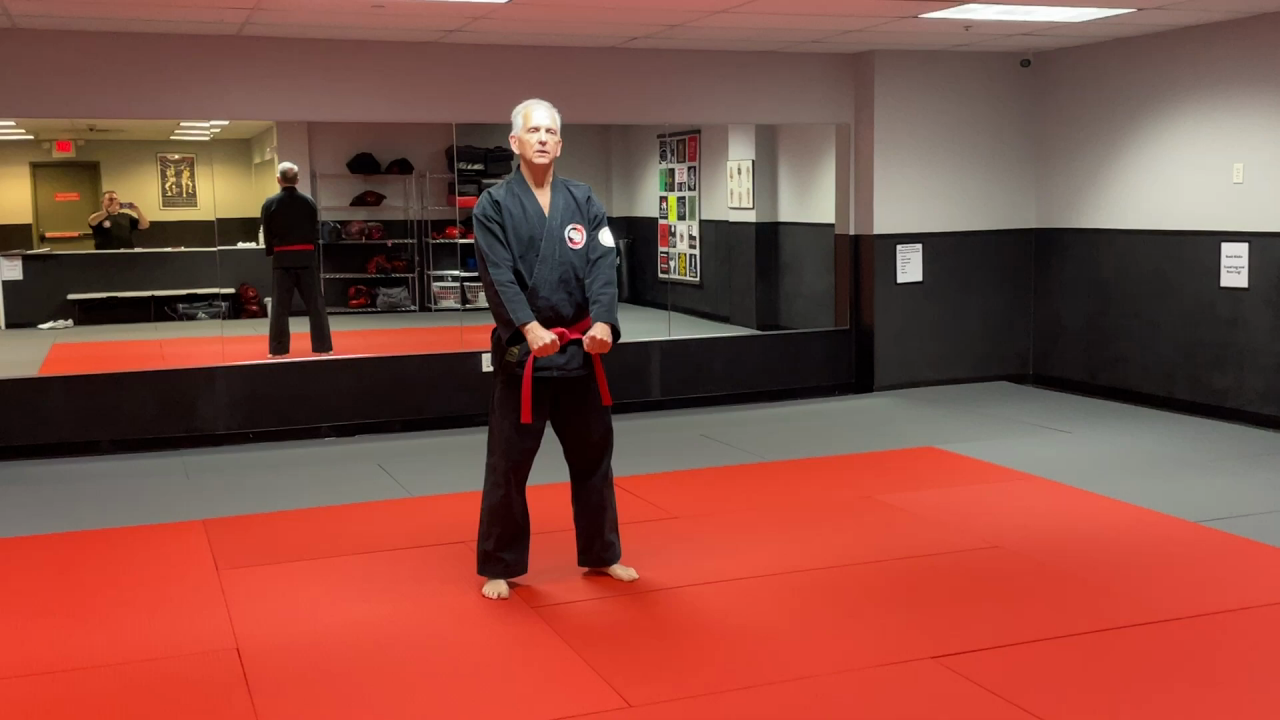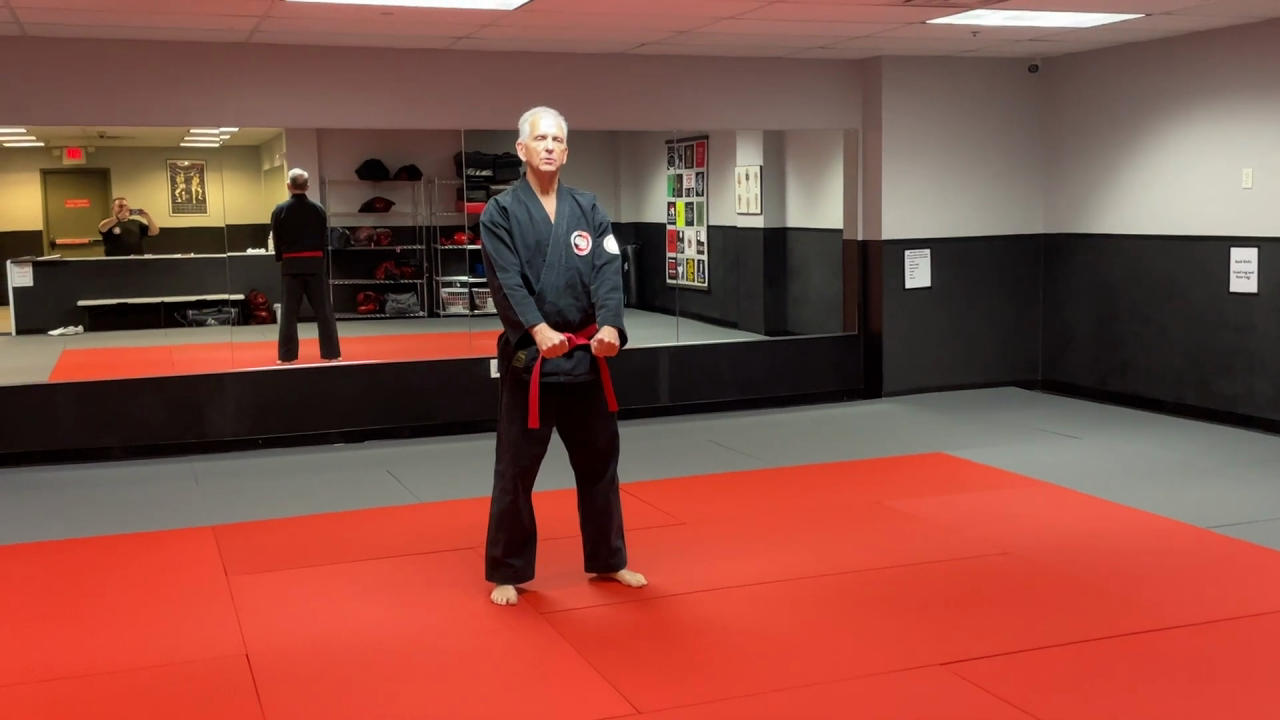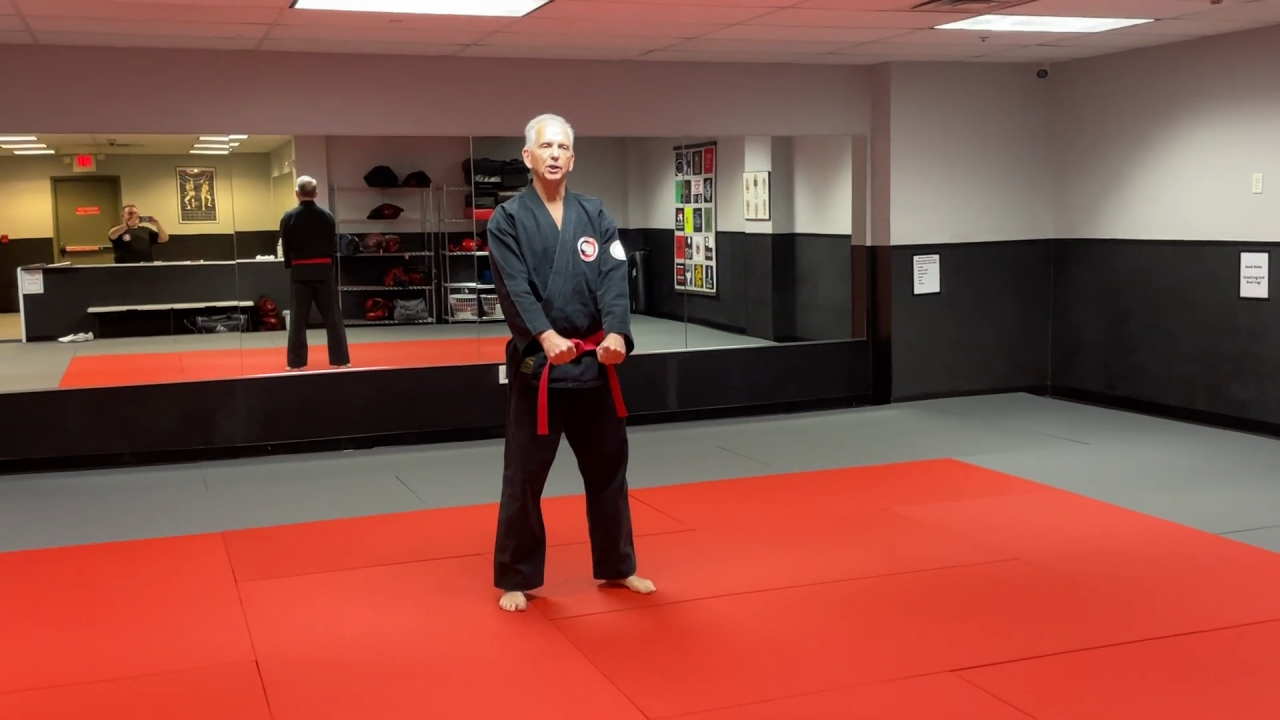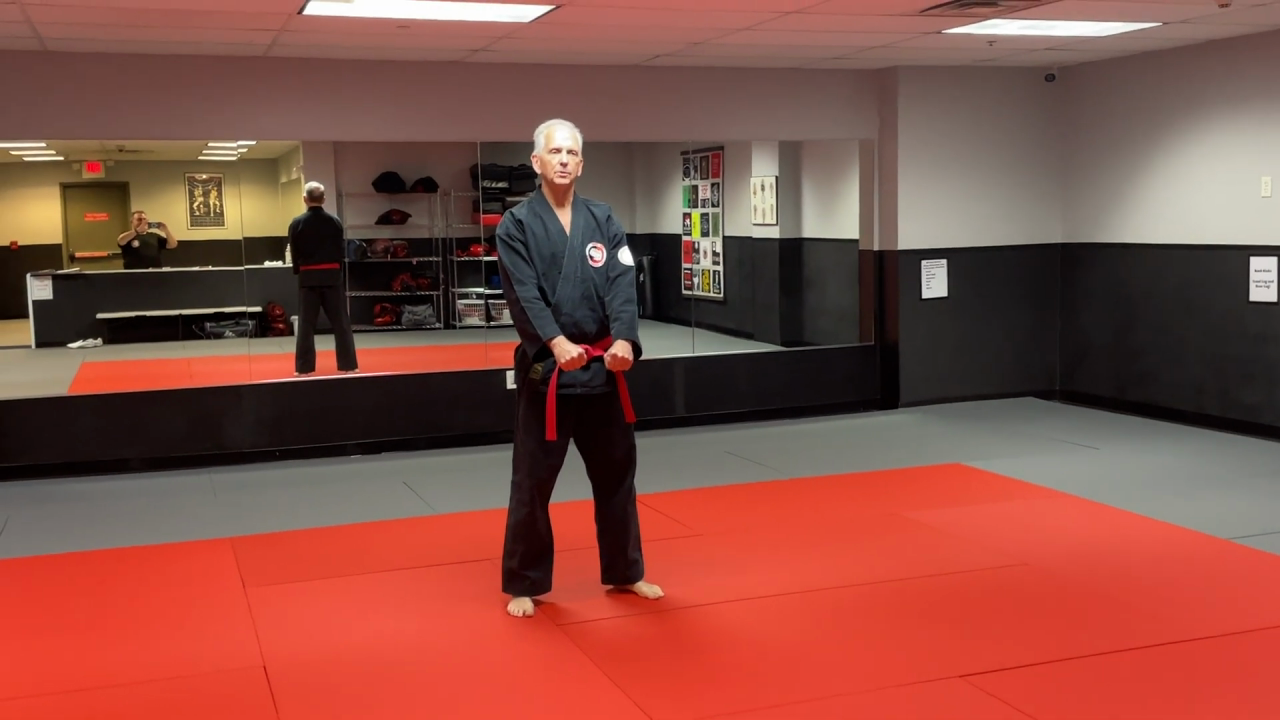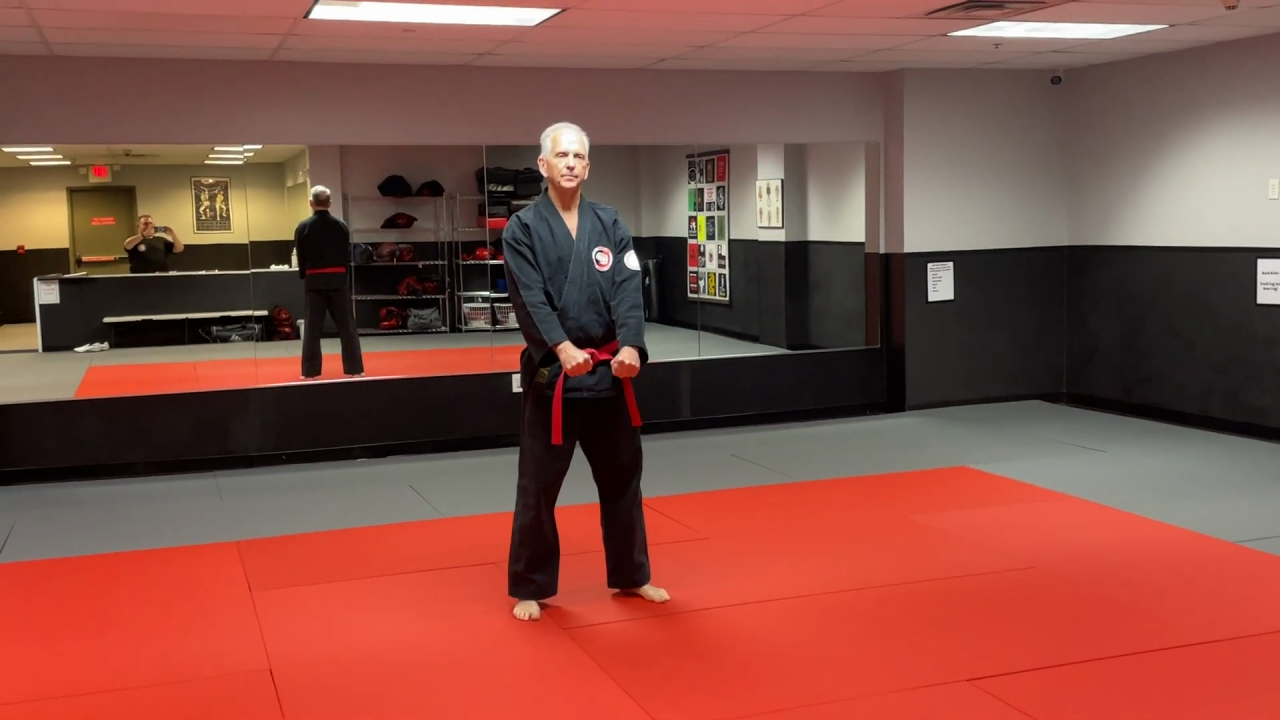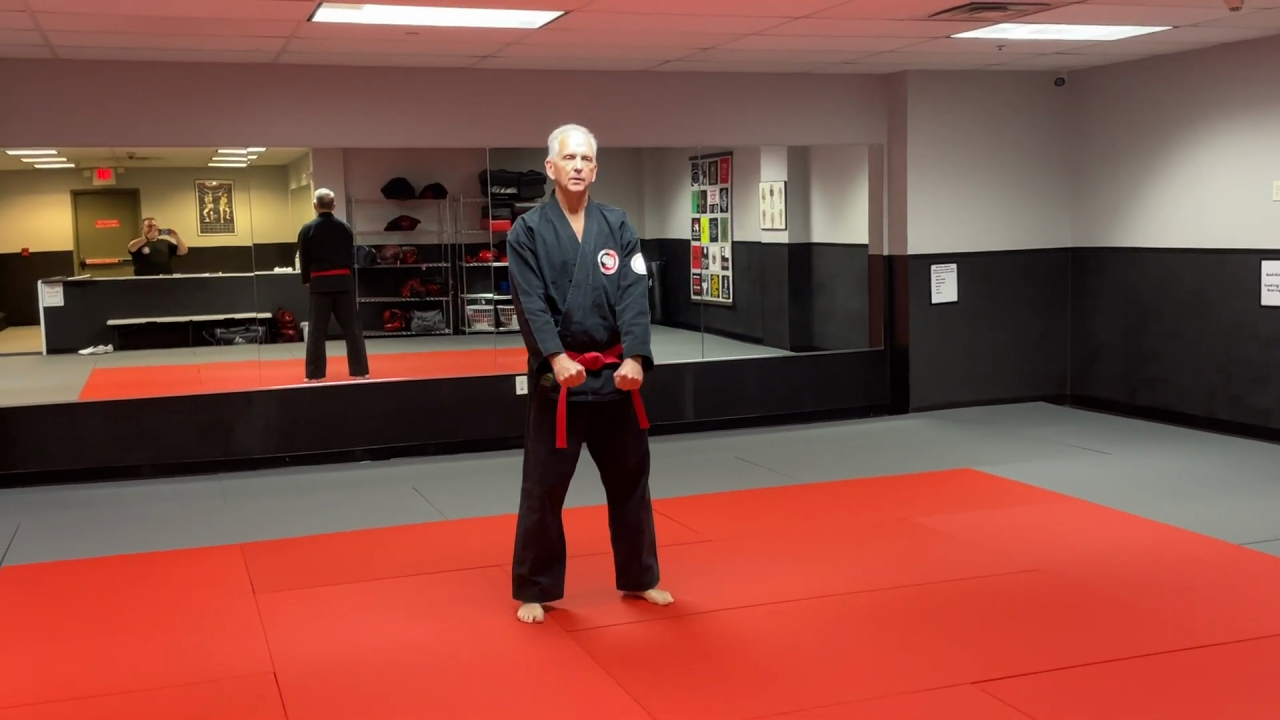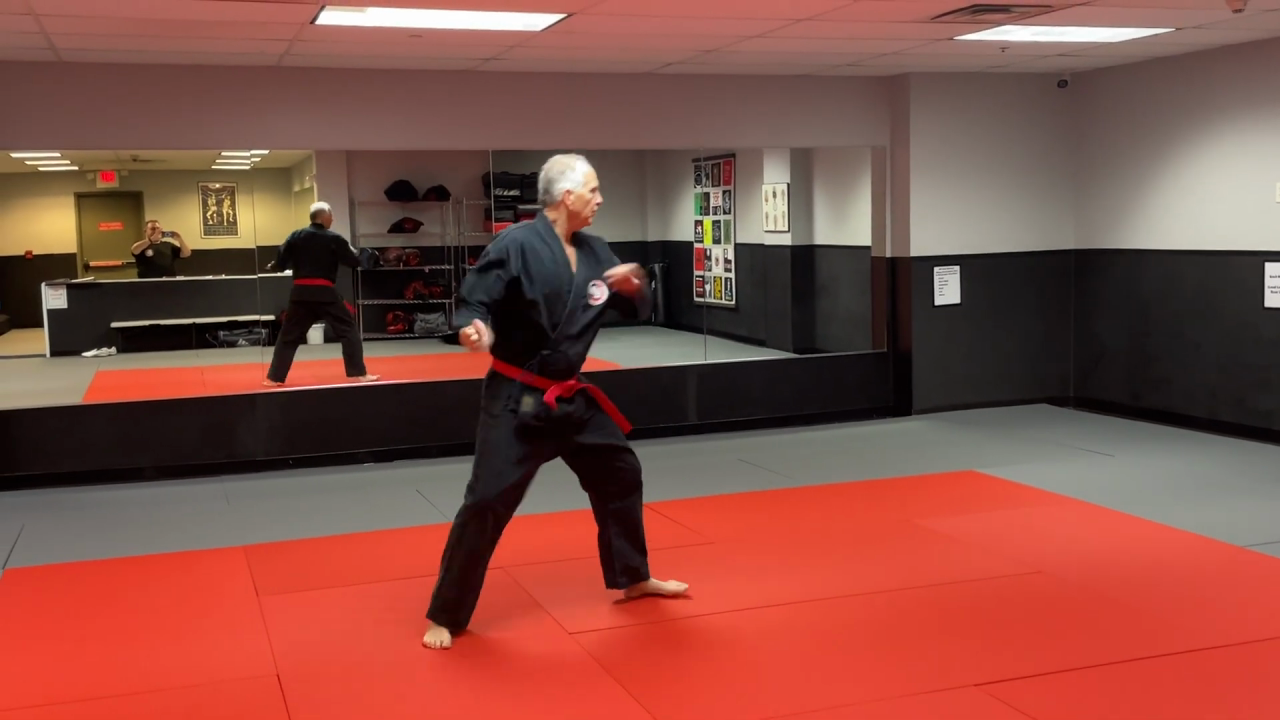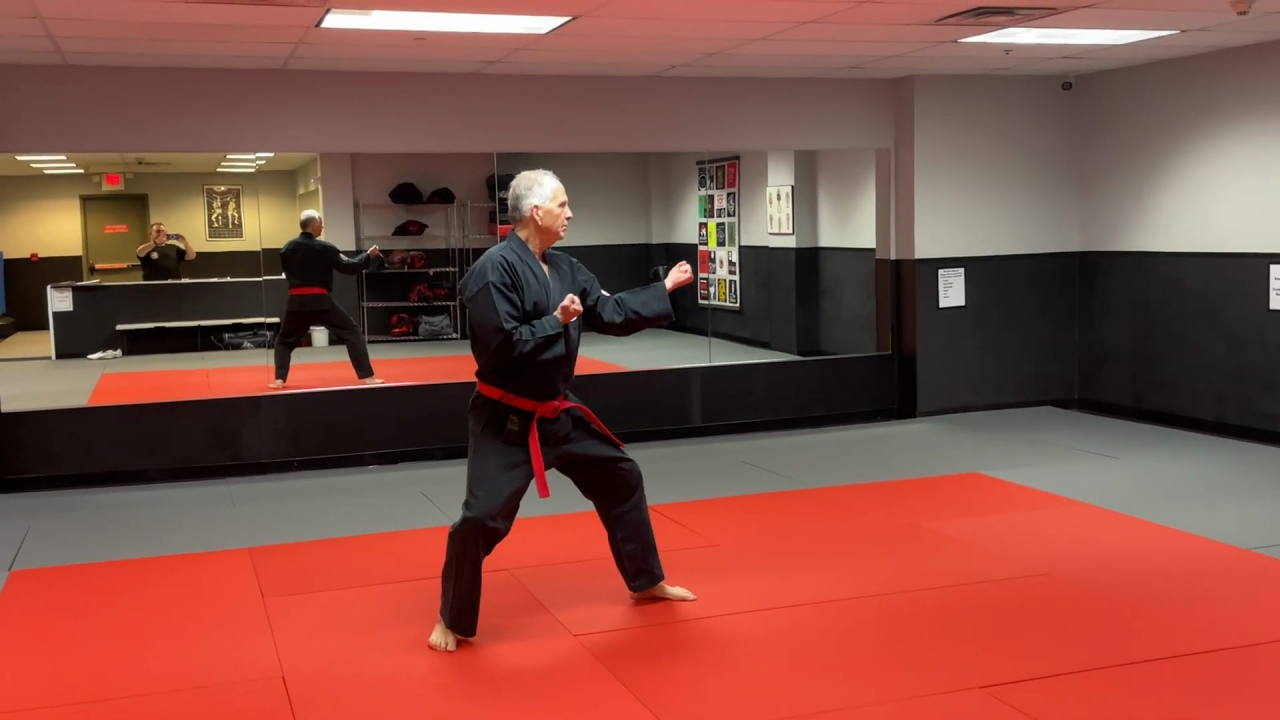
dt=0.5s
person 1, frame 1
left shoulder: (583, 201)
right shoulder: (494, 205)
left elbow: (603, 266)
right elbow: (498, 276)
left wrist: (603, 321)
right wrist: (529, 328)
left hip: (580, 348)
right hip: (522, 350)
left knee: (593, 456)
right knee: (509, 462)
left ankle: (601, 555)
right ankle: (499, 566)
person 1, frame 2
left shoulder: (588, 209)
right shoulder: (501, 212)
left elbow: (607, 271)
right elbow: (506, 281)
left wrist: (610, 325)
right wrist: (538, 330)
left hip: (585, 354)
right hip: (528, 356)
left knee: (599, 461)
right knee: (516, 469)
left ankle: (608, 561)
right ankle: (507, 573)
person 1, frame 3
left shoulder: (594, 215)
right shoulder: (508, 220)
left elbow: (613, 278)
right elbow: (514, 289)
left wrist: (616, 332)
right wrist: (546, 337)
left hip: (594, 360)
right hip: (536, 362)
left knee: (608, 467)
right knee: (524, 475)
left ankle: (616, 567)
right ankle: (516, 578)
person 1, frame 4
left shoulder: (603, 220)
right shoulder: (517, 225)
left elbow: (621, 284)
right elbow: (523, 294)
left wrist: (623, 339)
right wrist: (557, 343)
left hip: (602, 366)
right hip: (545, 367)
left knee: (616, 473)
right knee: (532, 481)
left ankle: (624, 572)
right ankle: (524, 584)
person 1, frame 5
left shoulder: (609, 223)
right shoulder: (523, 228)
left elbow: (627, 289)
right elbow: (530, 298)
left wrist: (630, 345)
right wrist: (562, 349)
left hip: (608, 369)
right hip: (551, 372)
left knee: (622, 475)
right knee: (539, 484)
left ankle: (631, 576)
right ankle: (530, 588)
person 1, frame 6
left shoulder: (617, 225)
right shoulder: (528, 231)
left elbow: (633, 296)
right elbow: (531, 304)
left wrist: (635, 358)
right wrist: (556, 358)
left hip: (613, 371)
right hip: (557, 374)
left knee: (629, 478)
right knee: (545, 486)
left ankle: (638, 579)
right ankle: (534, 590)
person 1, frame 7
left shoulder: (593, 251)
right shoulder: (514, 248)
left elbow: (634, 309)
right elbow: (474, 301)
left wrist: (632, 285)
right wrist: (473, 325)
left hip: (569, 394)
right hip: (515, 397)
left knee: (619, 471)
right knee: (487, 507)
left ankle: (633, 577)
right ankle: (445, 615)
person 1, frame 8
left shoulder: (564, 267)
right shoulder: (494, 269)
left elbow: (611, 313)
right elbow: (502, 346)
left wrist: (664, 288)
right wrist: (556, 321)
left hip: (557, 412)
right hip: (505, 418)
left knee: (622, 478)
right knee: (482, 517)
left ankle: (647, 581)
right ankle: (452, 619)
person 2, frame 1
left shoulder: (270, 204)
right shoulder: (308, 202)
left elbow: (267, 234)
right elbow: (315, 231)
left wrist: (272, 253)
left hip: (282, 257)
right hip: (306, 256)
left knee: (280, 305)
right knee: (315, 303)
left ankle: (278, 349)
right ankle: (323, 347)
person 2, frame 2
left shoulder: (280, 210)
right shoulder: (318, 209)
left elbow: (276, 241)
right elbow: (324, 238)
left hip: (291, 264)
right hip: (315, 263)
left knee: (289, 311)
right knee: (324, 310)
left ankle: (287, 356)
right ankle: (331, 353)
person 2, frame 3
left shoulder: (289, 218)
right shoulder: (327, 216)
left elbow: (286, 248)
right elbow: (333, 245)
left hip: (300, 271)
right hip: (324, 270)
left knee: (298, 318)
right knee: (332, 316)
left ankle: (296, 362)
right ankle: (340, 359)
person 2, frame 4
left shoulder: (297, 223)
right shoulder: (335, 222)
left elbow: (294, 254)
right elbow: (341, 251)
left hip: (308, 277)
right hip: (331, 275)
left knee: (306, 323)
right knee: (340, 322)
left ankle: (304, 367)
right ankle: (348, 365)
person 2, frame 5
left shoulder: (303, 227)
right shoulder: (341, 225)
left elbow: (301, 258)
right elbow: (347, 255)
left hip: (314, 281)
right hip: (337, 279)
left knee: (312, 327)
right knee: (346, 325)
left ankle: (310, 372)
right ankle: (354, 369)
person 2, frame 6
left shoulder: (308, 229)
right shoulder: (345, 228)
left elbow: (304, 259)
right elbow: (351, 257)
left wrist: (307, 280)
left hip: (320, 283)
right hip: (343, 281)
left knee: (317, 330)
right knee: (352, 327)
left ankle: (314, 374)
right ankle: (359, 372)
person 2, frame 7
left shoulder: (296, 236)
right shoulder: (334, 239)
left elbow: (280, 262)
right elbow: (353, 262)
left wrist: (272, 267)
right wrist: (351, 250)
left hip: (300, 292)
right hip: (324, 293)
left knee: (288, 337)
right knee: (349, 330)
left ankle: (275, 378)
right ankle: (358, 373)
person 2, frame 8
left shoulder: (287, 248)
right shoulder: (324, 248)
right elbow: (348, 267)
right wrist: (368, 255)
left hip: (297, 301)
right hip: (320, 301)
left knee: (285, 340)
right knee: (352, 333)
left ankle: (279, 379)
right ankle: (367, 376)
